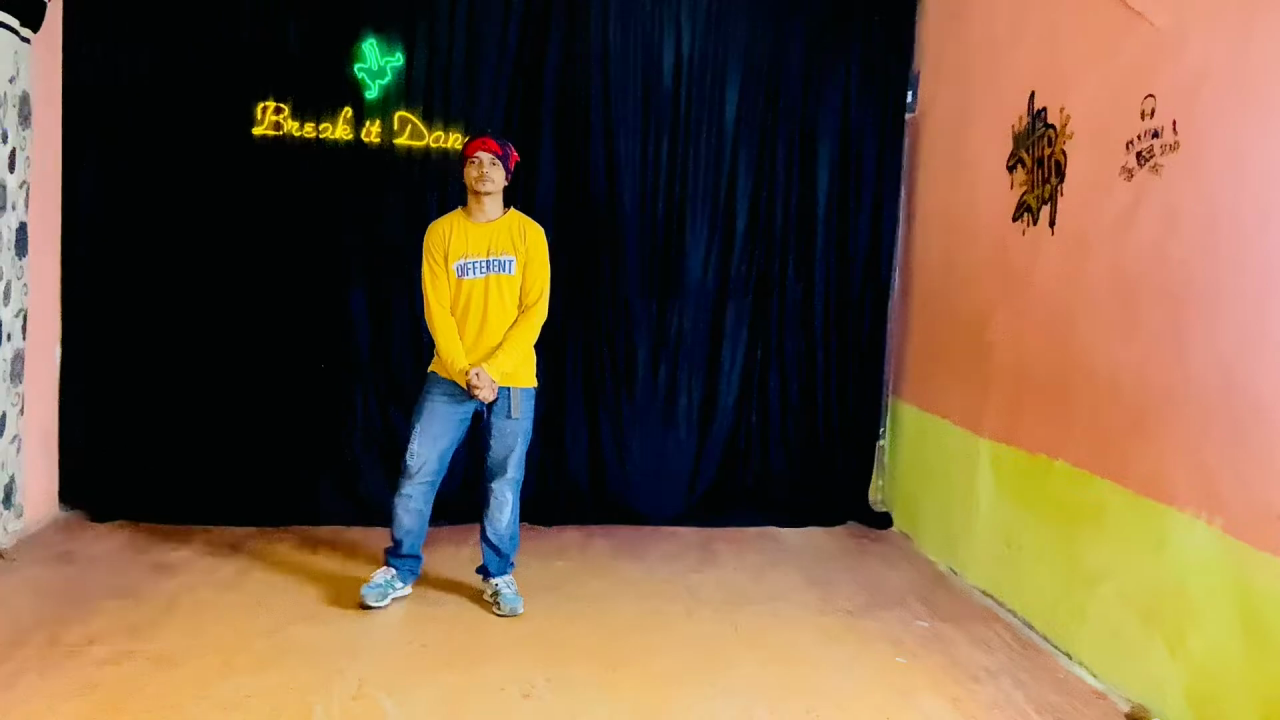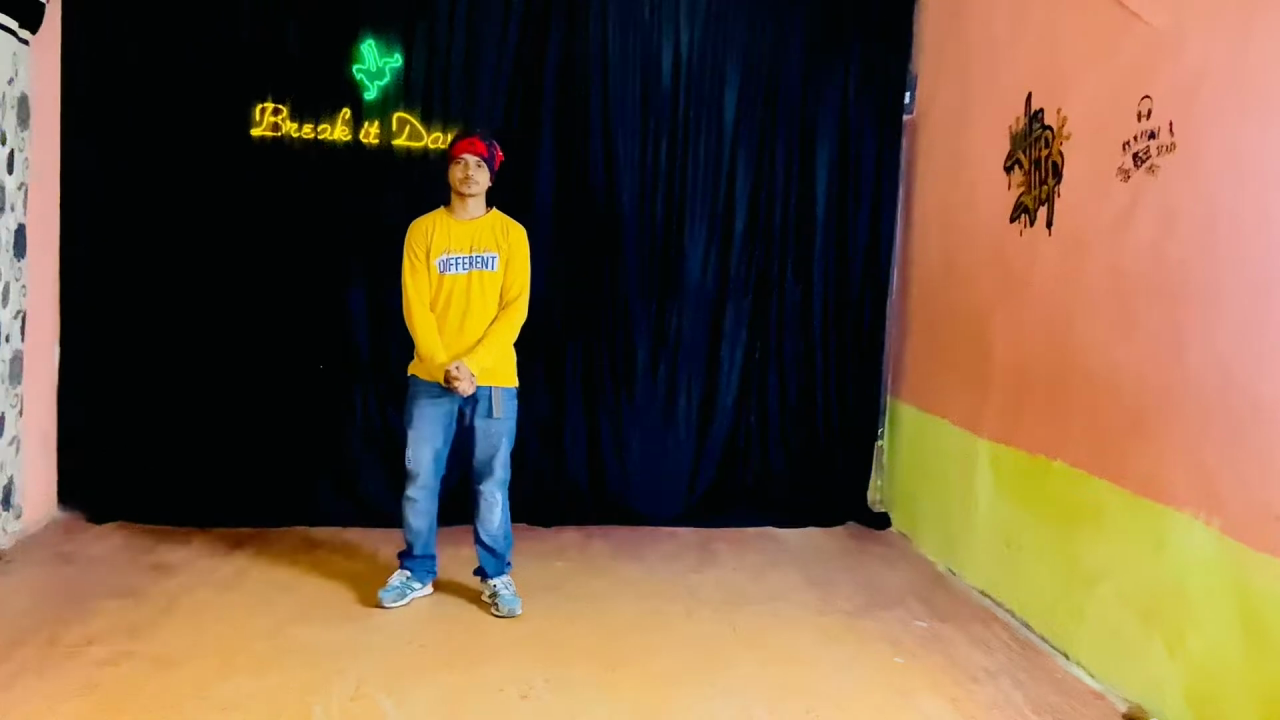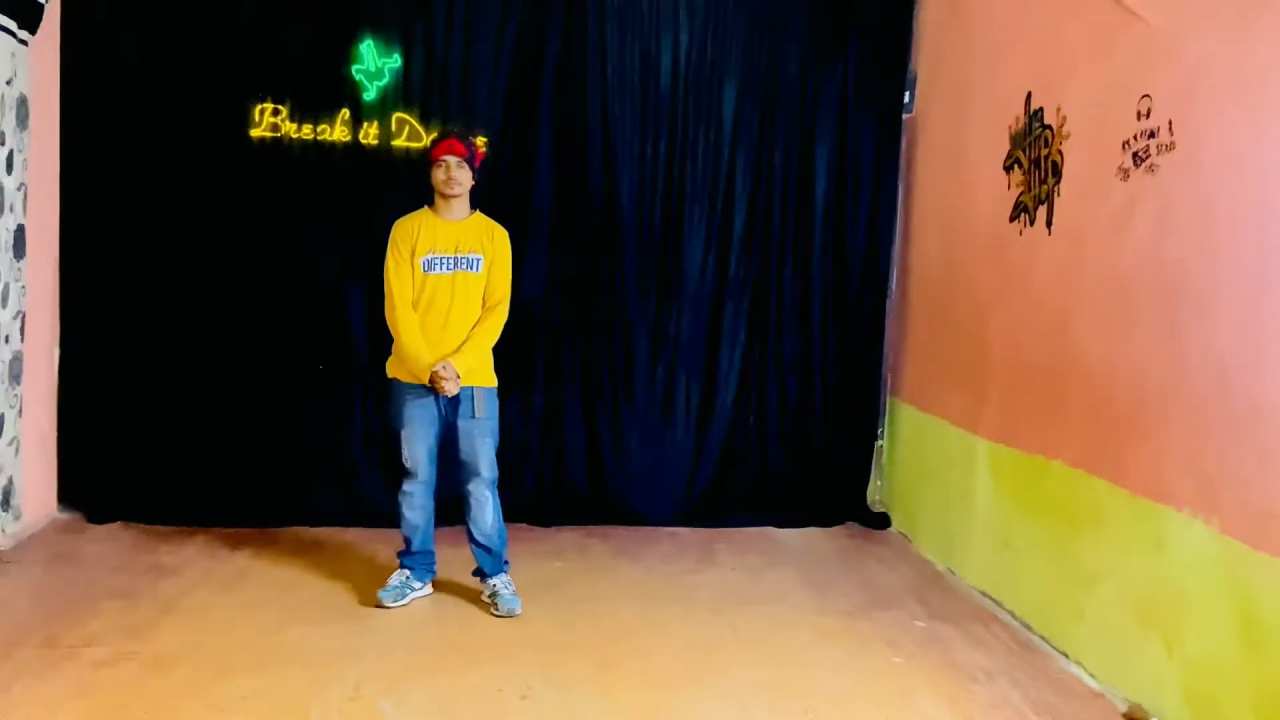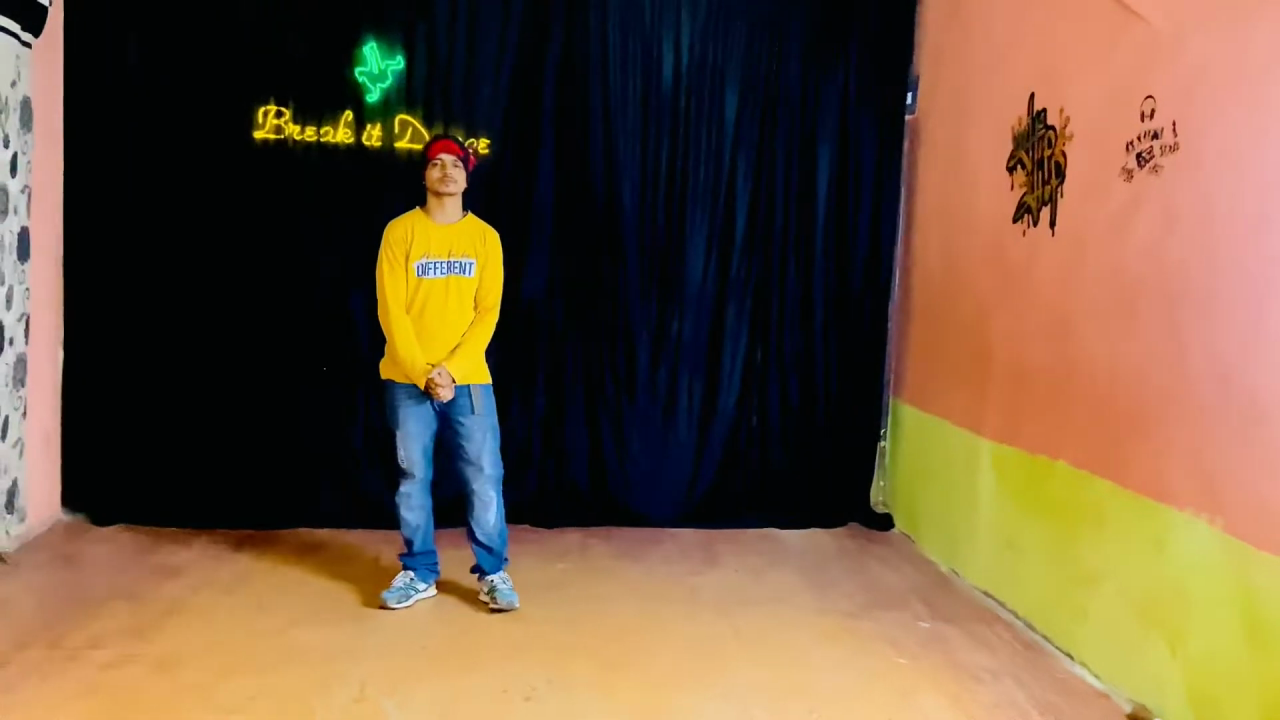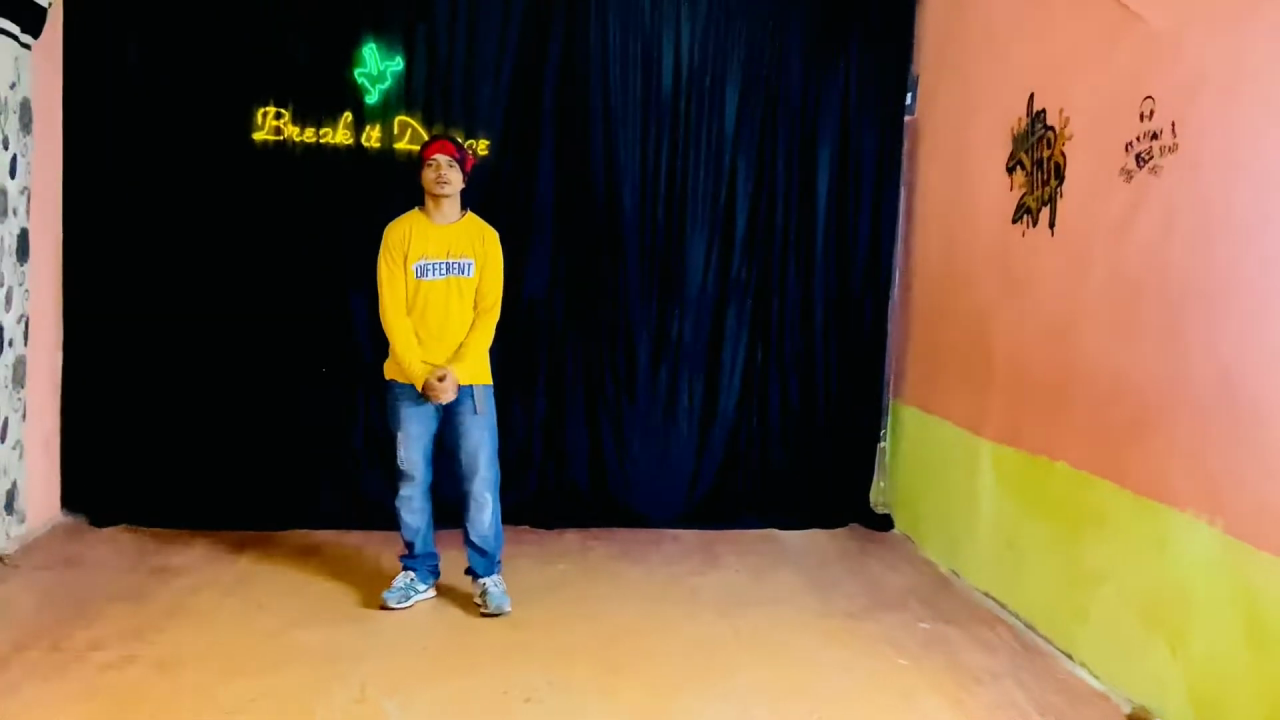
dt=0.3s
person 1, frame 1
left shoulder: (528, 233)
right shoulder: (441, 231)
left elbow: (535, 310)
right elbow: (436, 310)
left wrist: (493, 369)
right wrist: (465, 371)
left hip: (512, 378)
right hip: (449, 375)
left knee: (505, 479)
right knee: (419, 468)
left ankle: (499, 574)
right ankle: (400, 568)
person 1, frame 2
left shoulder: (511, 233)
right shoulder: (423, 230)
left elbow: (515, 308)
right elbow: (415, 308)
left wrist: (473, 364)
right wrist: (443, 368)
left hip: (493, 377)
right hip: (430, 377)
left knee: (492, 478)
right knee: (421, 476)
left ankle: (495, 576)
right ankle: (416, 571)
person 1, frame 3
left shoulder: (494, 235)
right shoulder: (406, 230)
left elbow: (496, 310)
right elbow: (397, 308)
left wrist: (457, 365)
right wrist: (428, 368)
left hip: (474, 377)
right hip: (413, 376)
left knee: (481, 477)
right knee: (417, 476)
left ankle: (494, 575)
right ankle: (416, 570)
person 1, frame 4
left shoulder: (485, 237)
right shoulder: (400, 232)
left elbow: (487, 313)
right elbow: (392, 311)
left wrist: (452, 370)
right wrist: (424, 374)
left hip: (468, 377)
right hip: (408, 378)
left knee: (485, 473)
right knee: (414, 476)
left ankle: (493, 572)
right ankle: (419, 573)
person 1, frame 5
left shoulder: (484, 236)
right shoulder: (399, 233)
left elbow: (487, 313)
right elbow: (391, 312)
left wrist: (457, 372)
right wrist: (422, 375)
left hip: (470, 378)
right hip: (410, 379)
left knee: (482, 476)
right knee: (413, 478)
left ankle: (487, 575)
right ankle: (419, 573)
